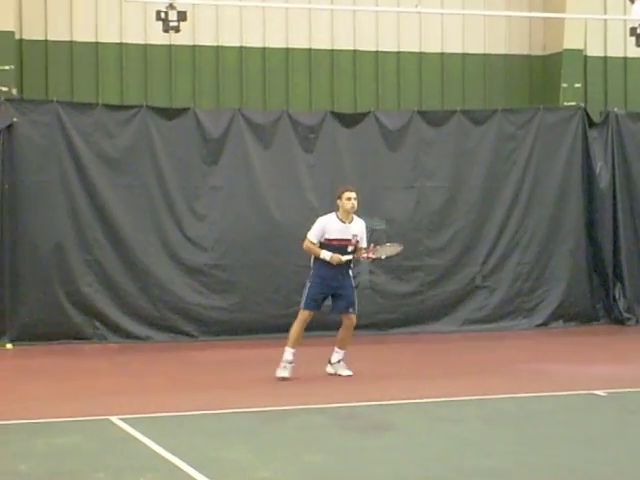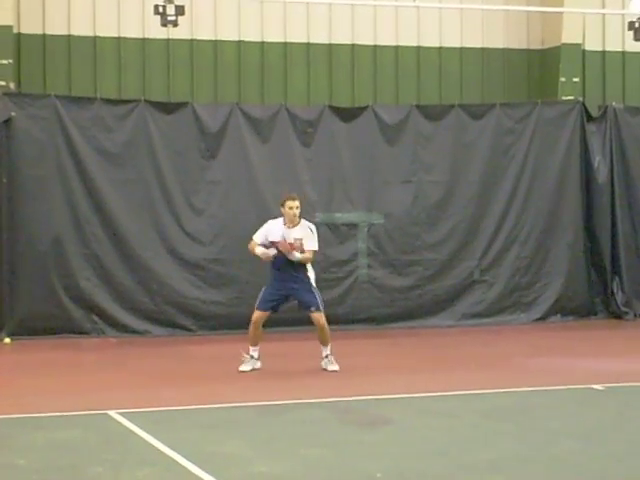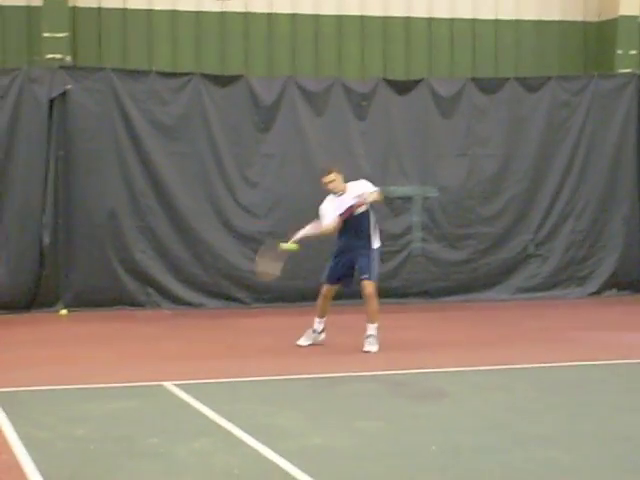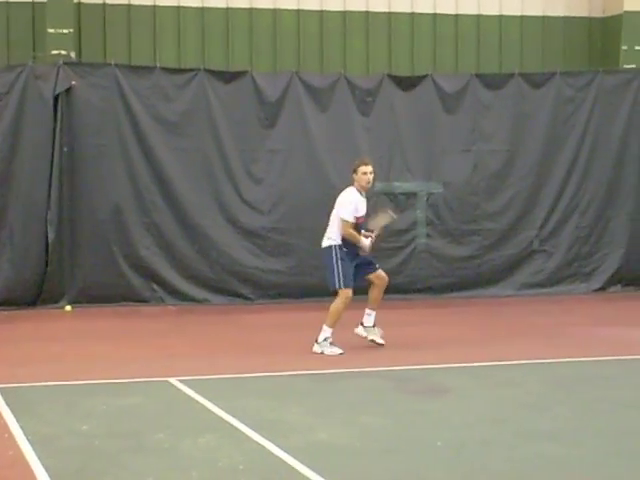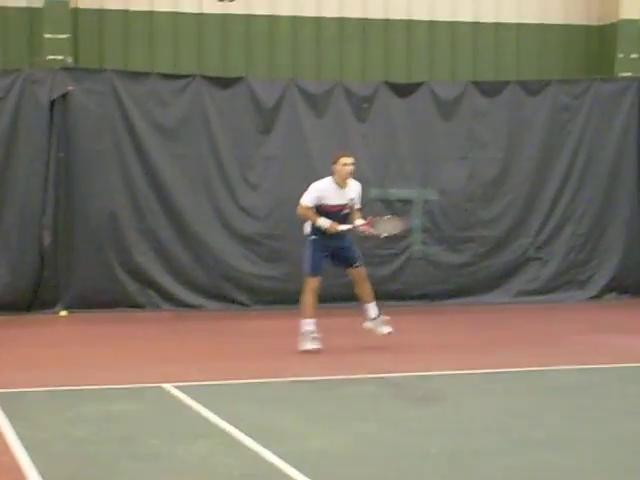
dt=0.7s
person 1, frame 1
left shoulder: (360, 224)
right shoulder: (324, 221)
left elbow: (360, 251)
right elbow: (307, 245)
left wrist: (365, 256)
right wrist: (327, 256)
left hip: (344, 278)
right hip: (320, 276)
left knee: (350, 321)
right knee: (303, 317)
left ankle: (335, 362)
right ankle: (287, 361)
person 1, frame 2
left shoulder: (308, 228)
right shoulder: (271, 226)
left elbow: (309, 257)
right elbow: (252, 245)
left wrist: (293, 254)
right wrist: (261, 251)
left hip: (303, 281)
right hip: (278, 281)
left knee: (320, 321)
right knee: (257, 318)
left ankle: (327, 357)
right ankle: (253, 358)
person 1, frame 3
left shoulder: (360, 185)
right shoulder: (327, 204)
left elbow: (375, 195)
right elbow: (331, 228)
left wrist: (369, 197)
right wrist: (306, 231)
left hip: (367, 247)
right hip: (344, 249)
left knee: (369, 291)
right knee: (326, 292)
left ankle: (371, 336)
right ankle: (317, 331)
person 1, frame 4
left shoulder: (359, 197)
right shoulder: (351, 198)
right elbow: (345, 230)
left wrist: (364, 235)
right wrist: (365, 243)
left hip: (351, 250)
right hip: (337, 249)
left knee: (381, 279)
right knee: (345, 295)
left ankle: (367, 325)
right ankle: (323, 340)
person 1, frame 5
left shoulder: (355, 187)
right shoulder: (320, 187)
right elbow: (302, 211)
left wrist: (359, 222)
right wrist: (323, 222)
left hip: (342, 237)
right hip: (318, 238)
left knee: (360, 275)
right knee: (312, 284)
left ankle: (373, 317)
right ankle: (309, 333)
